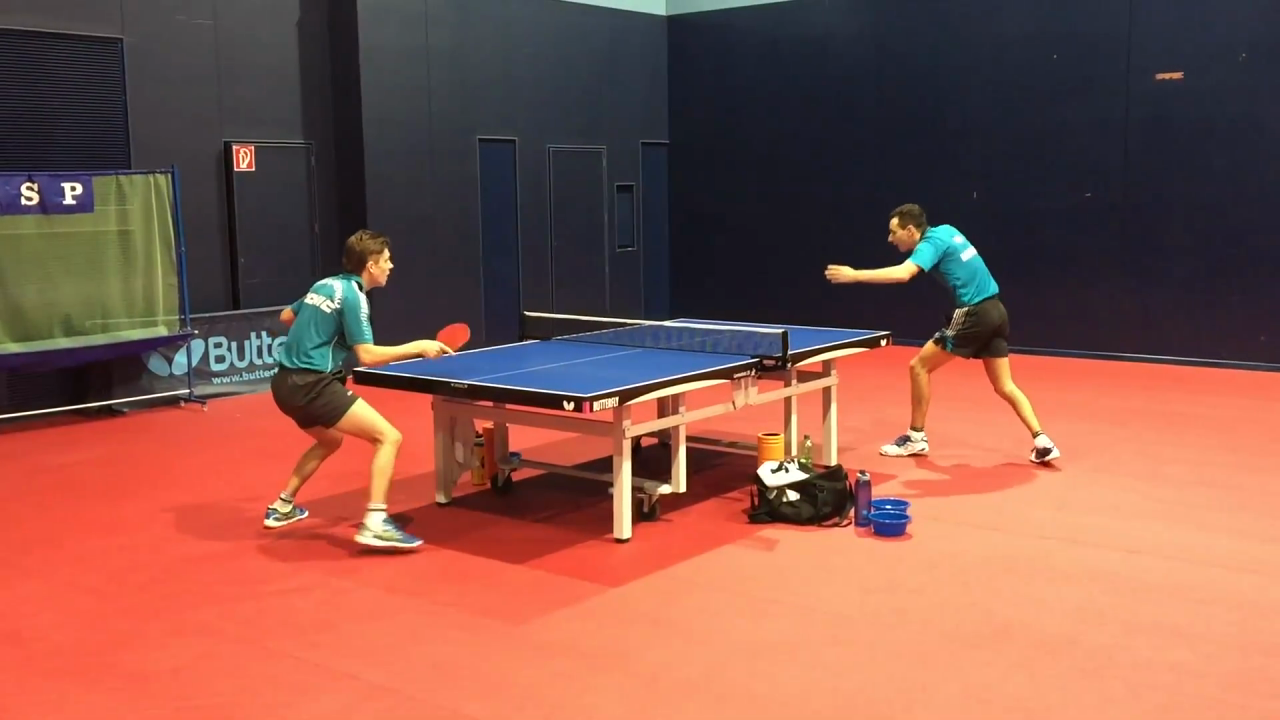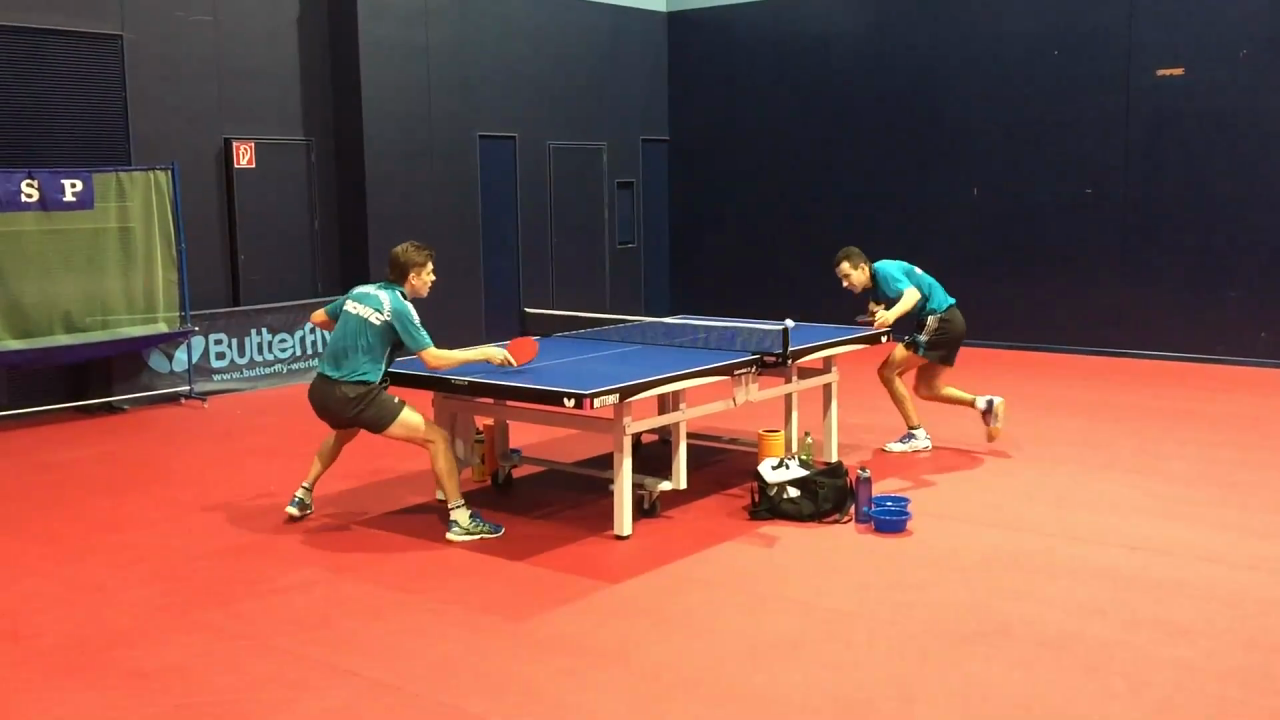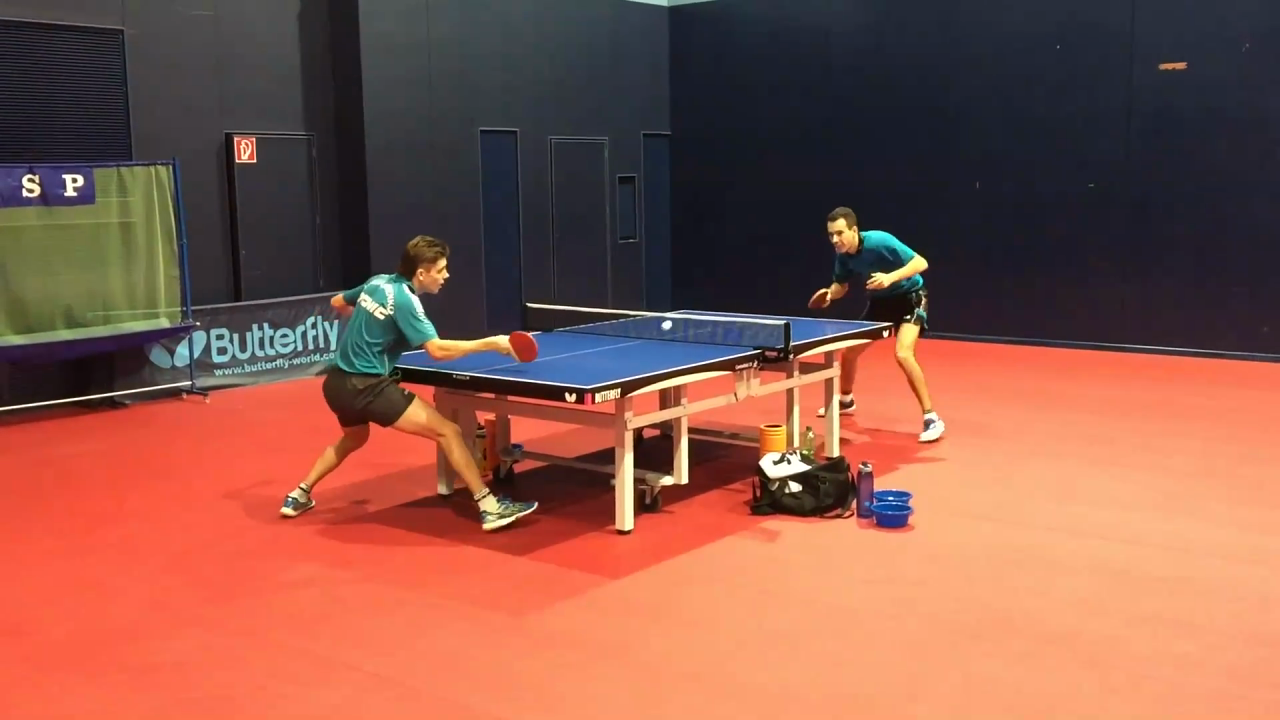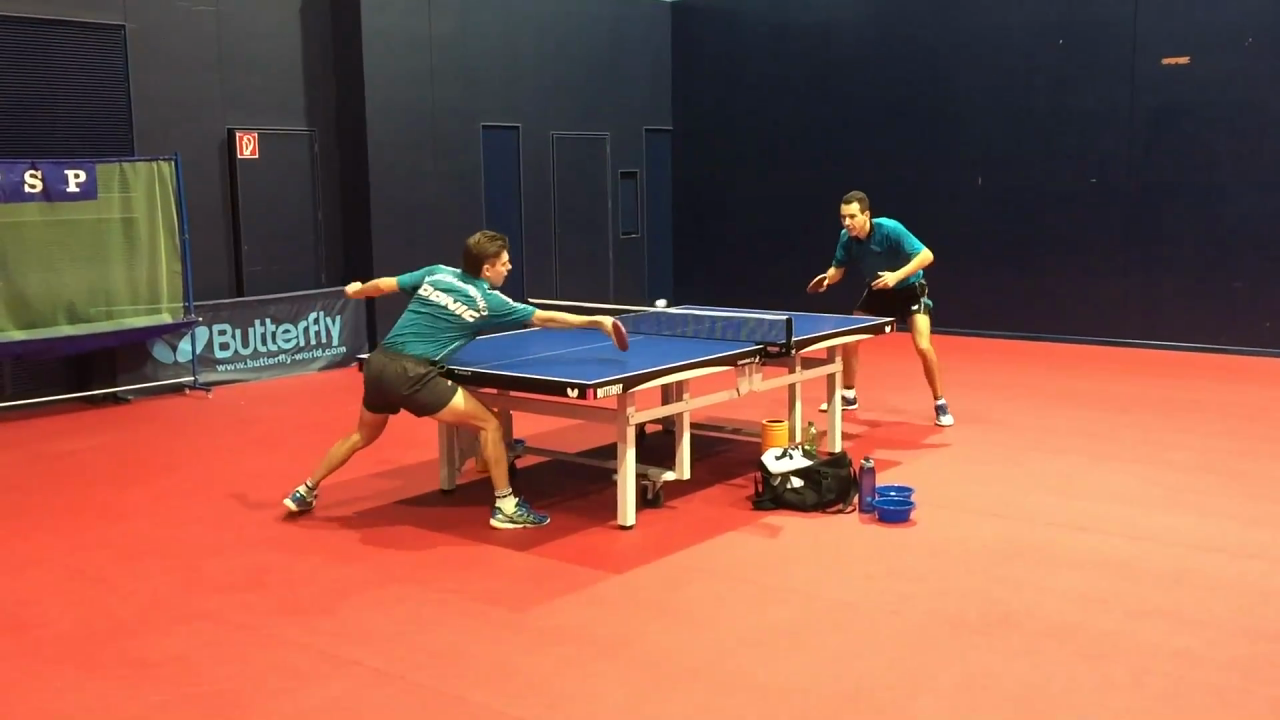
dt=0.3s
person 1, frame 1
left shoulder: (324, 285)
right shoulder: (352, 296)
left elbow: (286, 317)
right elbow: (367, 356)
right wrist: (418, 347)
left hip: (285, 382)
right hip: (311, 385)
left knee: (330, 441)
right knee: (388, 437)
left ankle: (282, 505)
right ankle: (375, 521)
person 1, frame 2
left shoulder: (360, 292)
right shoulder: (399, 307)
left elbow: (317, 318)
right elbow: (434, 359)
right wrist: (484, 353)
left hip: (322, 390)
right hip: (357, 395)
left knee: (345, 433)
right knee: (436, 438)
left ankle: (303, 496)
right ankle: (461, 519)
person 1, frame 3
left shoulder: (378, 282)
right shoulder: (405, 301)
left elbow: (338, 302)
right elbow: (438, 351)
right wrist: (490, 344)
left hip: (337, 383)
right hip: (367, 388)
left knee: (351, 440)
right knee: (449, 432)
left ankle: (299, 496)
right ankle: (490, 506)
person 1, frame 4
left shoulder: (436, 273)
right shoulder: (488, 302)
left elbow: (383, 285)
right elbow: (544, 318)
left wrist: (357, 290)
right wrist: (597, 322)
left hip: (380, 364)
right hip: (413, 374)
left knee: (363, 435)
right knee: (488, 425)
left ankle: (304, 492)
right ankle: (506, 506)
person 2, frame 1
left shoulder: (931, 244)
right shoulder: (947, 231)
left elbow: (904, 272)
left wrist: (854, 275)
left hip: (972, 314)
right hip: (995, 311)
left knee: (919, 366)
right knee: (1004, 385)
left ankle: (916, 439)
right ankle: (1043, 445)
person 2, frame 2
left shoulder: (886, 271)
right shoulder: (876, 274)
left elbow: (913, 294)
right elbow: (881, 302)
left wrist: (891, 315)
right wrist: (877, 308)
left hip: (940, 322)
right hip: (950, 322)
left knee: (888, 372)
right knee: (926, 389)
left ankle: (917, 434)
right ankle: (984, 404)
person 2, frame 3
left shoulder: (879, 241)
right shoulder: (842, 254)
left elbow: (921, 263)
right elbow: (841, 286)
left wrist: (890, 277)
right wrist: (828, 294)
left hip: (911, 298)
right hip: (881, 302)
left knee: (902, 354)
right knee: (849, 350)
left ankle: (930, 417)
right ankle: (846, 400)
person 2, frame 4
left shoulder: (890, 229)
right shoulder: (847, 238)
left elbow: (927, 255)
right elbow: (837, 270)
left wrist: (896, 275)
right wrist: (826, 280)
left hip: (909, 289)
right hip: (877, 292)
left knee: (922, 346)
right knee: (849, 341)
left ankle: (939, 404)
right ankle: (848, 395)
